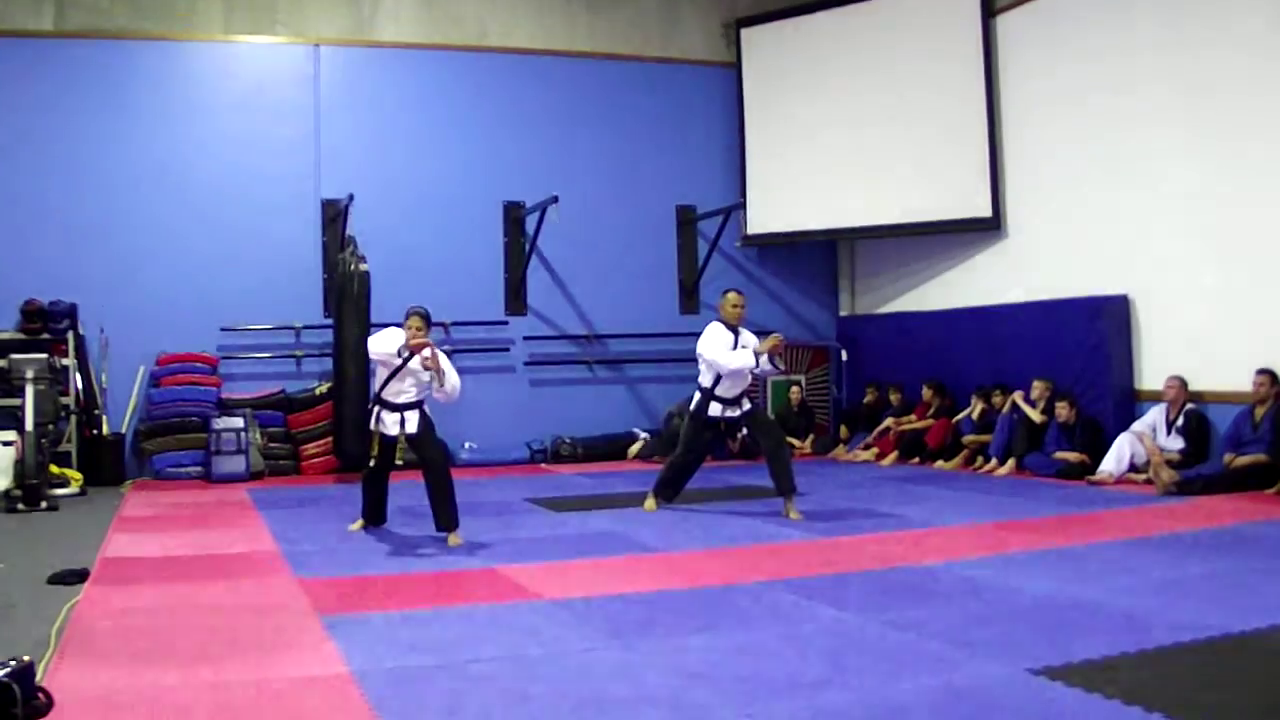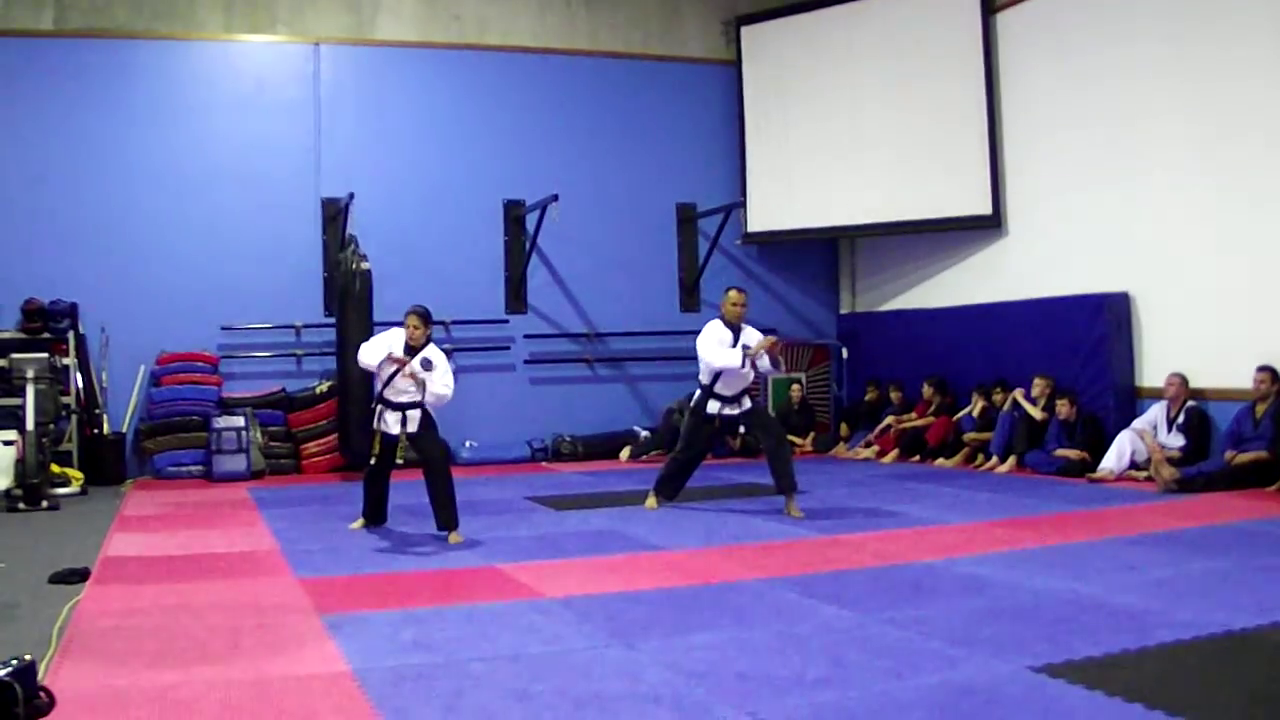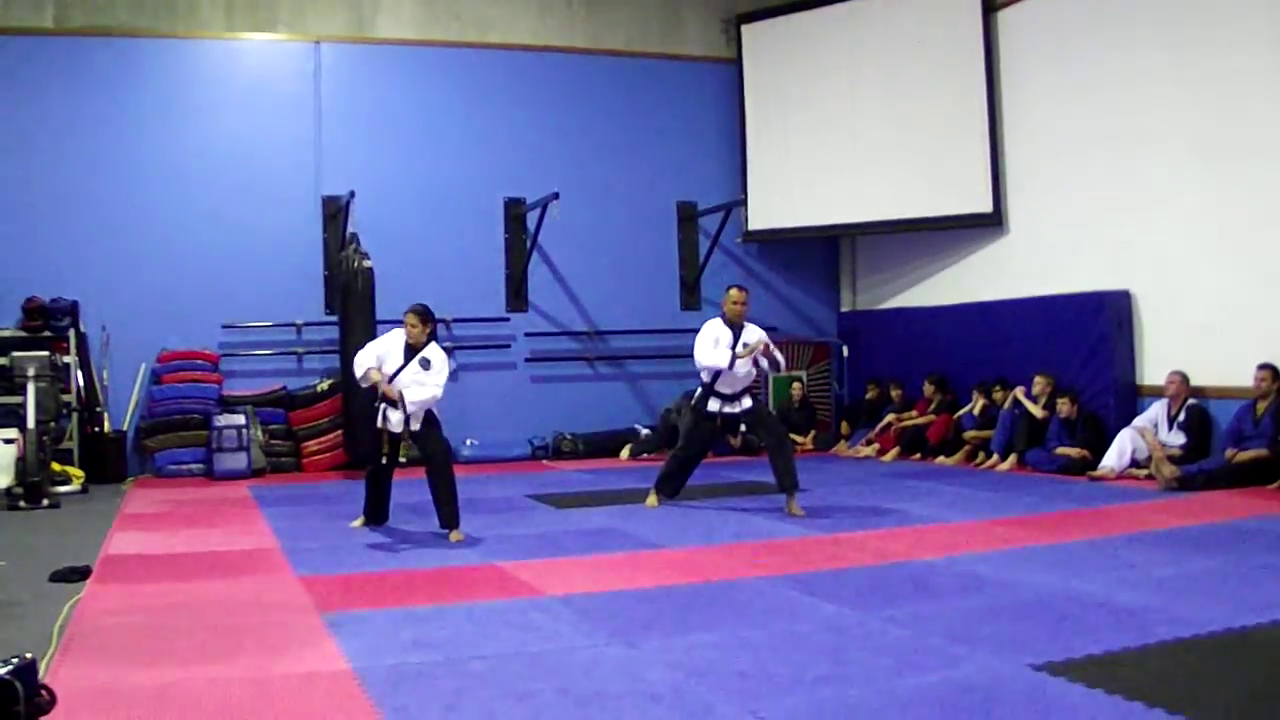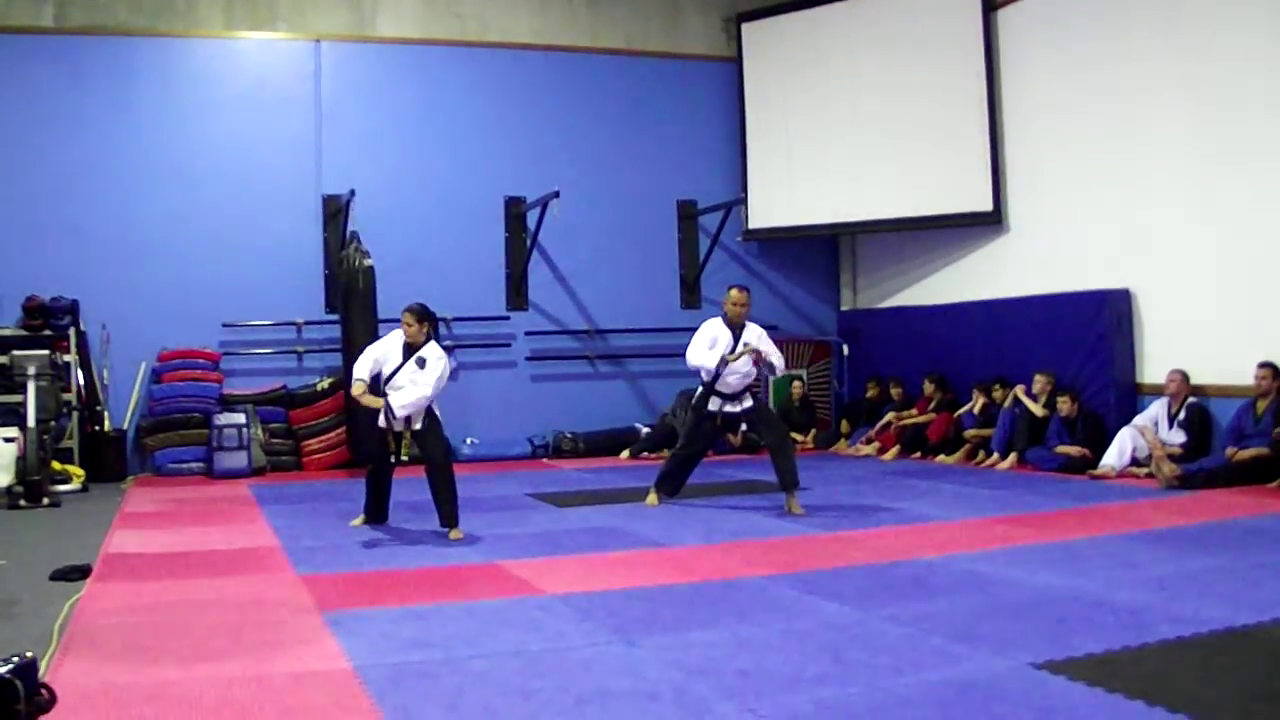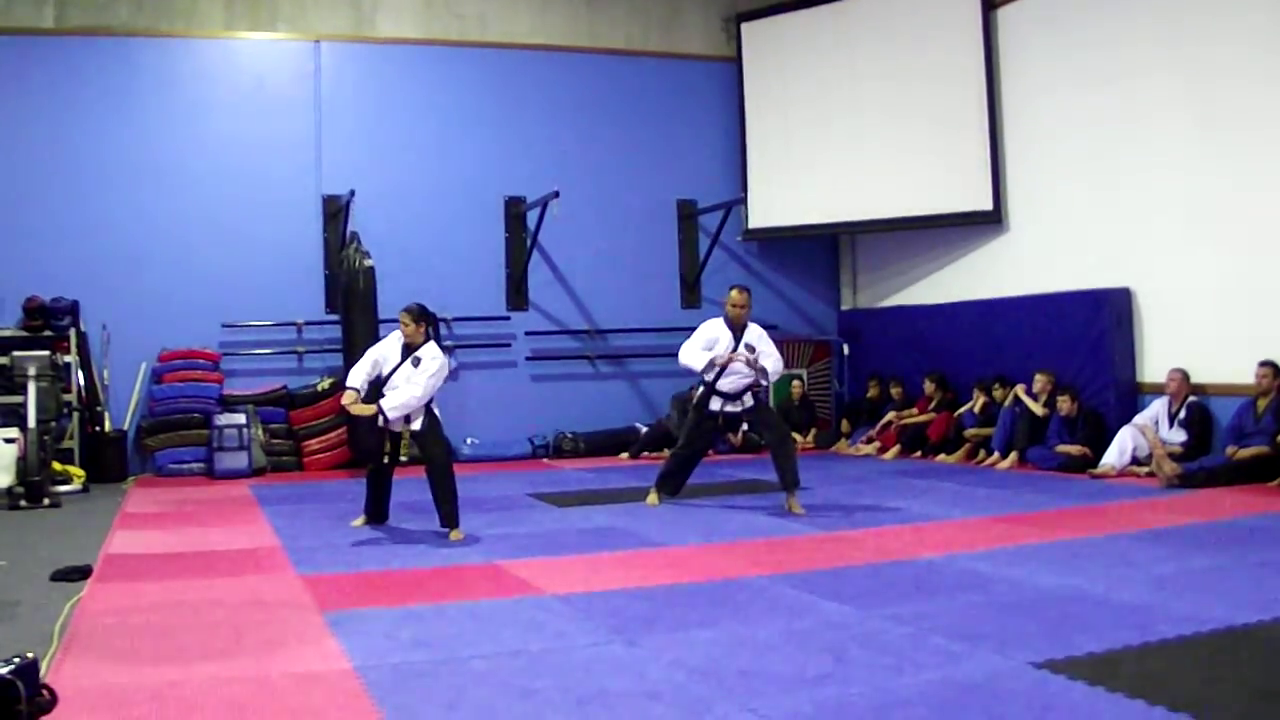
dt=0.2s
person 1, frame 1
left shoulder: (435, 355)
right shoulder: (393, 335)
left elbow: (451, 392)
right elbow: (374, 347)
left wrist: (438, 371)
right wrist: (407, 346)
left hip: (415, 420)
right hip: (385, 417)
left knee: (437, 468)
right knee: (375, 469)
left ankle: (450, 528)
right ankle: (370, 517)
person 1, frame 2
left shoulder: (436, 357)
right shoulder: (394, 337)
left elbow: (443, 393)
right elbow: (366, 351)
left wrist: (421, 383)
right wrist: (389, 358)
left hip: (417, 419)
right hip: (387, 417)
left knee: (437, 467)
right knee: (377, 467)
left ankle: (451, 527)
right ankle: (371, 516)
person 1, frame 3
left shoulder: (437, 357)
right shoulder: (394, 339)
left elbow: (432, 393)
right elbow: (366, 354)
left wrist: (399, 395)
right wrist: (372, 371)
left hip: (420, 419)
right hip: (390, 417)
left knee: (440, 466)
right knee: (379, 466)
left ankle: (452, 525)
right ankle: (372, 515)
person 1, frame 4
left shoulder: (436, 357)
right shoulder: (394, 339)
left elbow: (422, 393)
right elbow: (369, 358)
left wrist: (383, 402)
right wrist: (360, 381)
left hip: (421, 418)
right hip: (391, 417)
left knee: (439, 465)
right knee: (379, 465)
left ankle: (452, 524)
right ankle: (372, 514)
person 1, frame 5
left shoulder: (434, 357)
right shoulder: (395, 340)
left elbow: (414, 394)
right elbow: (368, 362)
left wrist: (374, 408)
right wrist: (353, 389)
left hip: (421, 418)
right hip: (392, 417)
left knee: (440, 466)
right knee: (380, 465)
left ankle: (452, 524)
right ankle: (373, 514)
person 2, frame 1
left shoulder: (745, 336)
right shoulder: (713, 333)
left elbow: (761, 367)
right elbow: (725, 362)
left wrist: (772, 354)
right wrist: (757, 351)
left hip: (739, 405)
right hip: (710, 407)
left knee: (776, 442)
right knee: (687, 453)
left ankle: (788, 502)
right ankle: (656, 494)
person 2, frame 2
left shoulder: (751, 334)
right shoulder: (712, 330)
left elbow: (769, 367)
right elbow: (713, 359)
left wrist: (772, 355)
right wrist: (749, 353)
left hip: (742, 403)
right hip: (710, 404)
left knee: (777, 441)
right knee: (687, 451)
left ankle: (789, 500)
right ankle: (657, 493)
person 2, frame 3
left shoulder: (755, 332)
right shoulder: (712, 328)
left elbow: (776, 365)
right elbow: (703, 358)
left wrist: (769, 356)
right wrist: (739, 354)
left hip: (743, 401)
right hip: (711, 402)
left knee: (778, 439)
right knee: (688, 448)
left ankle: (790, 499)
right ankle: (657, 491)
person 2, frame 4
left shoulder: (756, 332)
right shoulder: (711, 327)
left elbow: (778, 363)
right elbow: (693, 356)
left wrist: (764, 361)
right wrist: (727, 358)
left hip: (744, 400)
right hip: (712, 401)
left knee: (780, 438)
right knee: (688, 447)
left ankle: (790, 497)
right ankle: (658, 489)
person 2, frame 5
left shoulder: (757, 333)
right shoulder: (711, 327)
left elbow: (776, 363)
right elbow: (686, 353)
left wrist: (758, 368)
right wrist: (715, 361)
left hip: (746, 400)
right hip: (713, 401)
left knee: (780, 438)
right knee: (688, 446)
left ankle: (791, 497)
right ankle: (658, 489)
